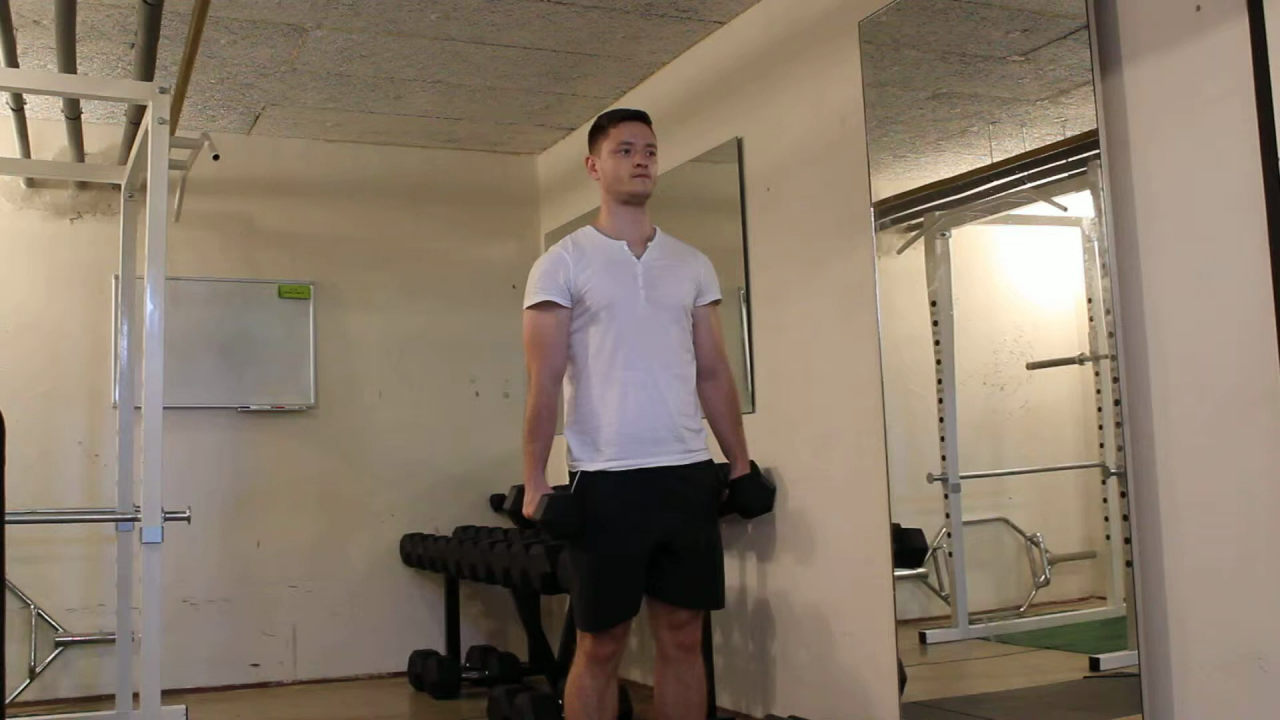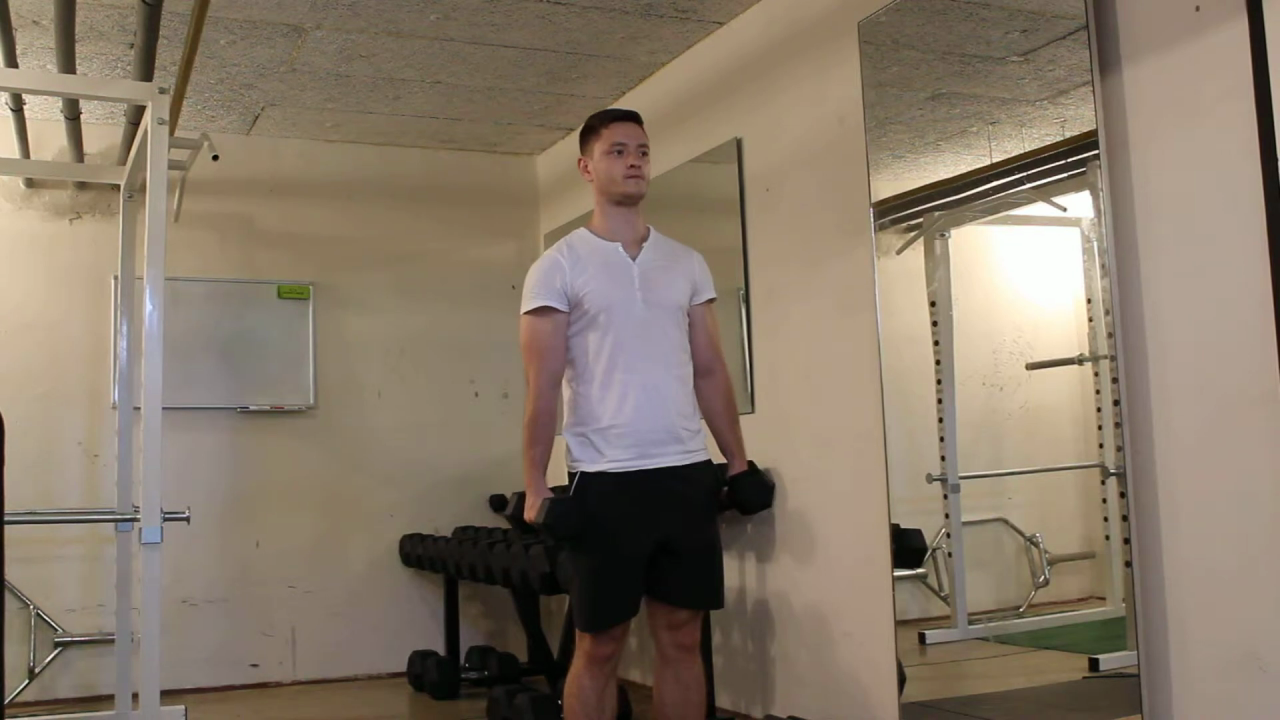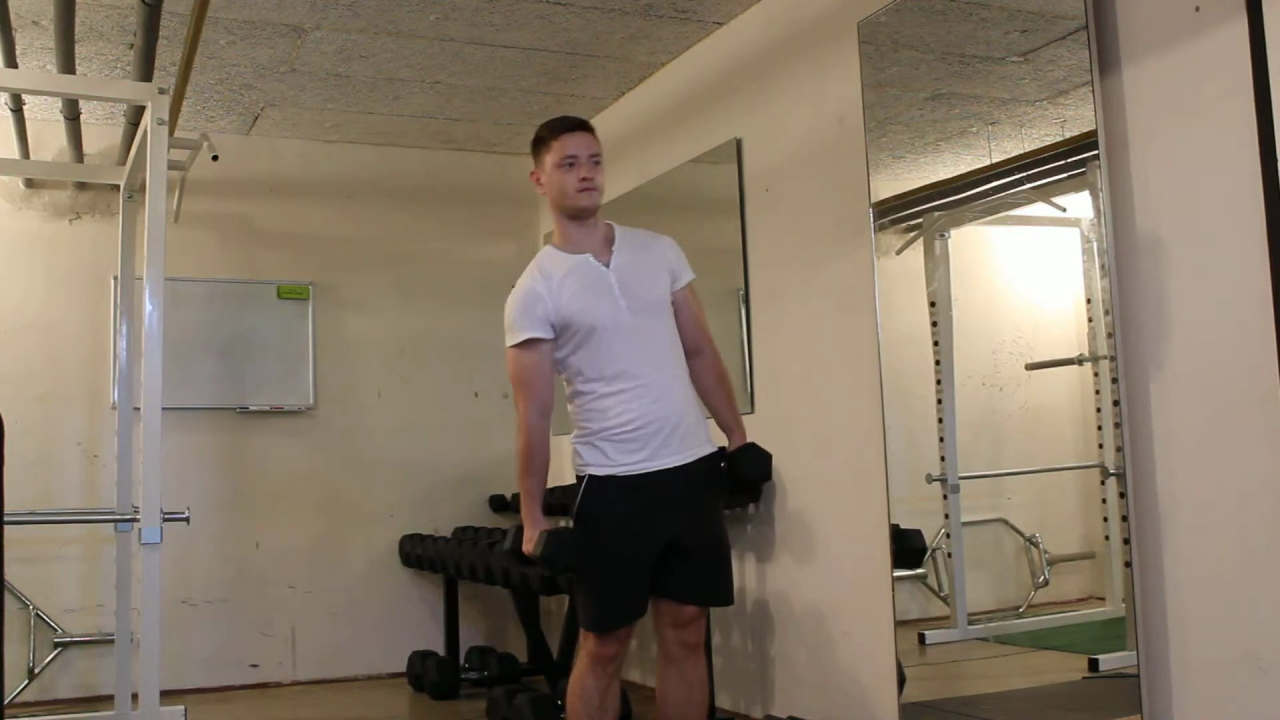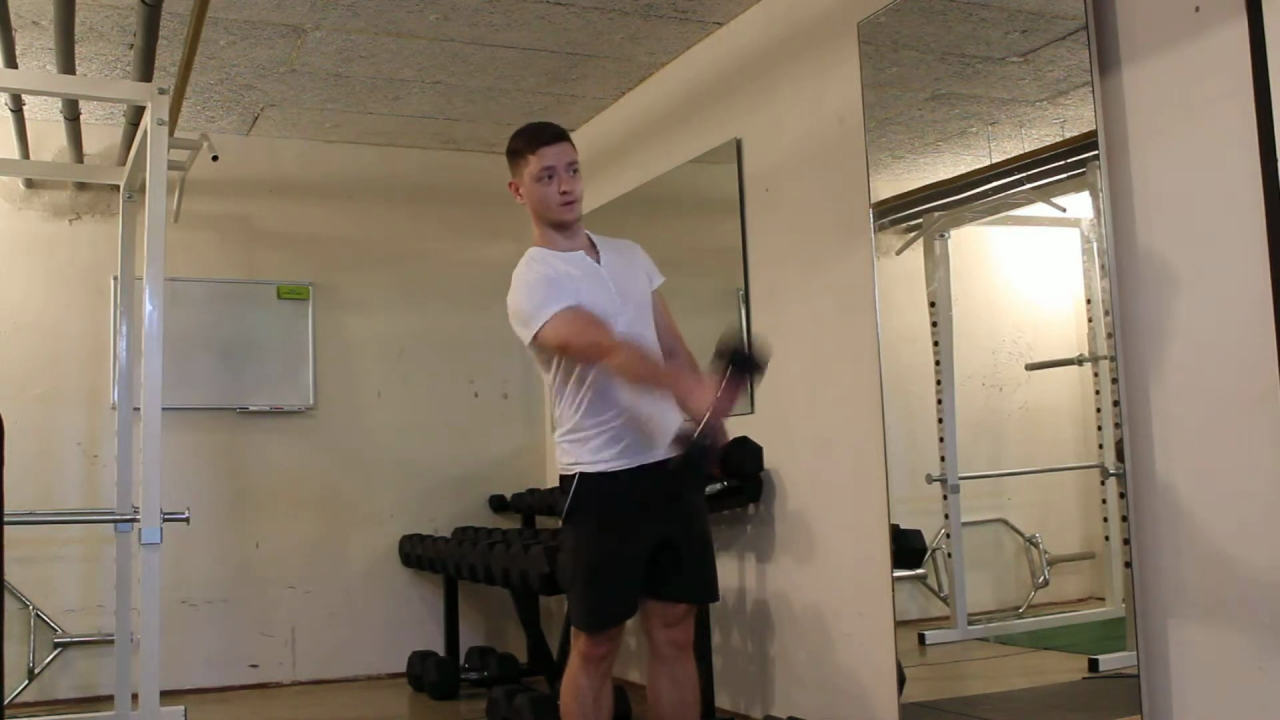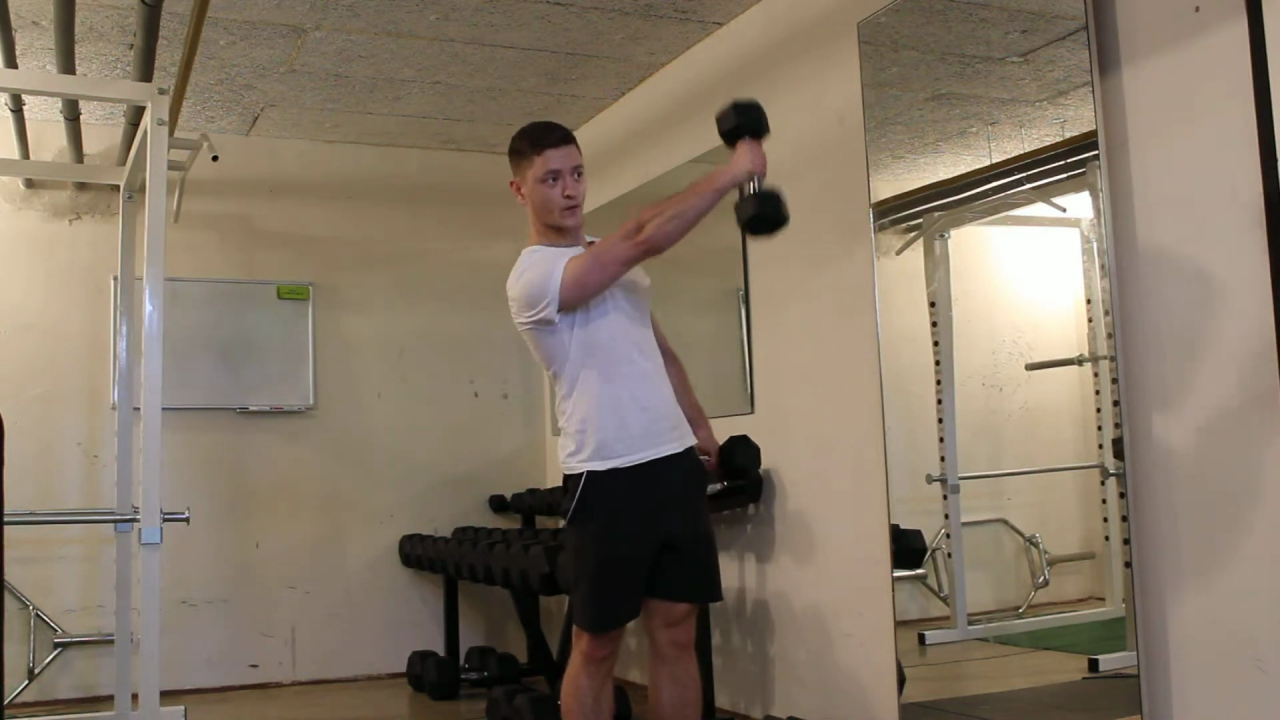
dt=0.7s
person 1, frame 1
left shoulder: (691, 263)
right shoulder: (563, 263)
left elbow: (713, 373)
right elbow: (545, 381)
left wrist: (741, 462)
right wrist: (534, 480)
left hip: (688, 473)
right hip: (607, 478)
left knee: (682, 636)
right knee: (601, 644)
person 1, frame 2
left shoulder: (686, 263)
right shoulder: (559, 266)
left elbow: (710, 371)
right elbow: (543, 386)
left wrist: (739, 461)
right wrist: (534, 486)
left hip: (687, 473)
right hip: (607, 480)
left knee: (682, 637)
right knee: (599, 645)
person 1, frame 3
left shoulder: (659, 251)
right shoulder: (535, 292)
left elbow: (700, 353)
right elbow: (533, 416)
left wrist: (739, 436)
right wrist: (533, 517)
left hip: (693, 470)
right hip: (614, 484)
left knee: (685, 635)
right knee: (604, 647)
person 1, frame 4
left shoulder: (629, 256)
right shoulder: (534, 283)
left elbow: (672, 350)
right elbow: (608, 350)
left wrist: (716, 431)
right wrist: (689, 394)
left hip: (672, 466)
right hip: (603, 479)
left knee: (674, 633)
right knee: (595, 646)
person 1, frame 5
left shoulder: (616, 259)
right shoulder: (534, 276)
right elbow: (643, 237)
left wrist: (703, 431)
right wrist: (728, 175)
left hip: (674, 464)
right hip: (608, 478)
left knee: (676, 632)
right knee: (597, 645)
